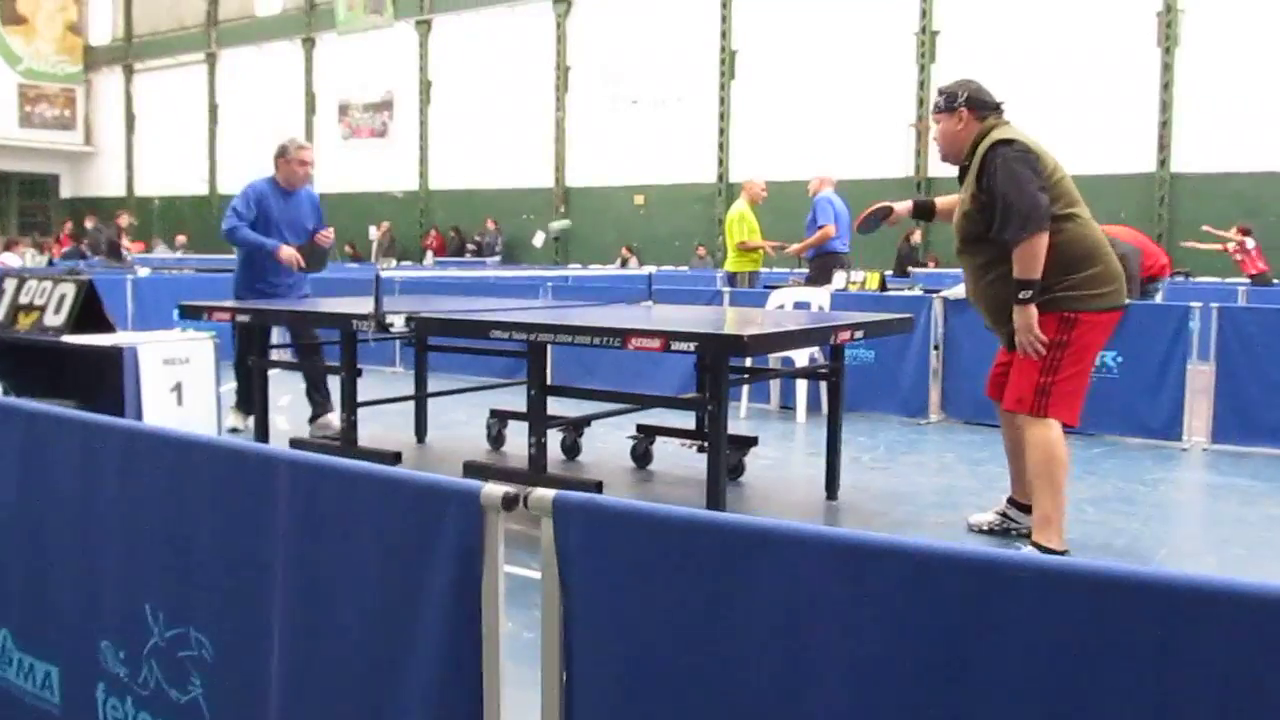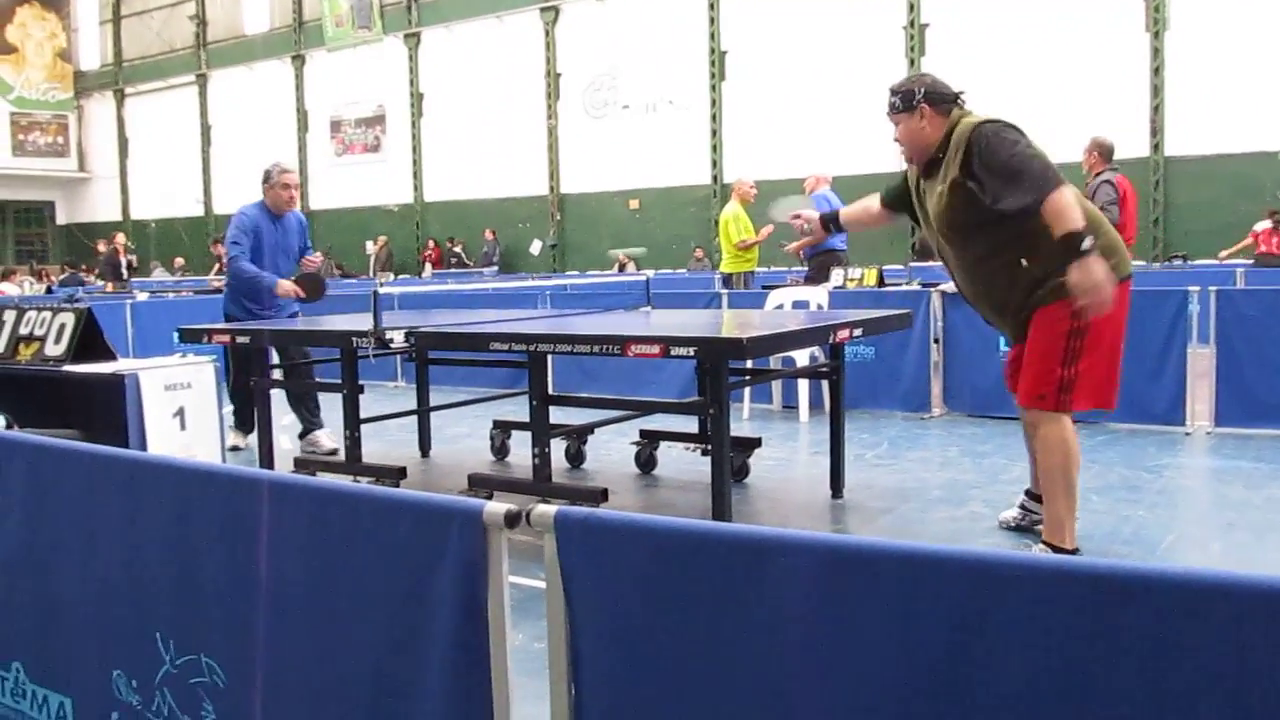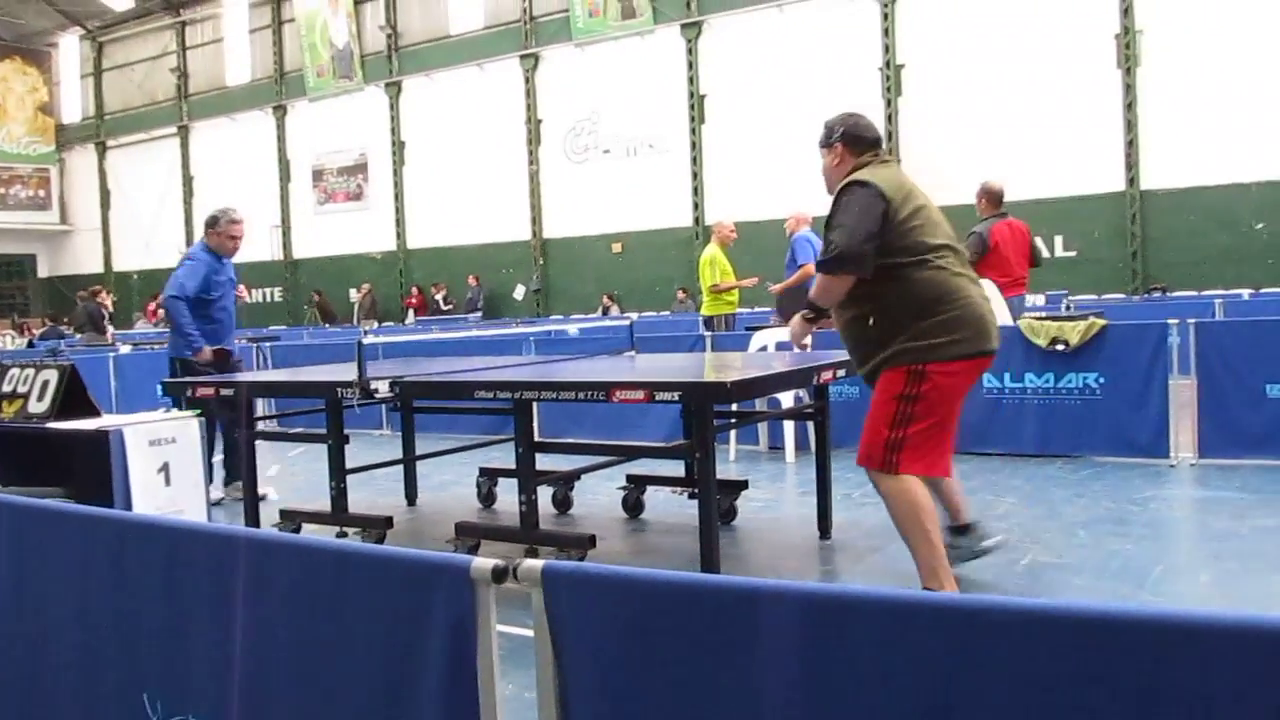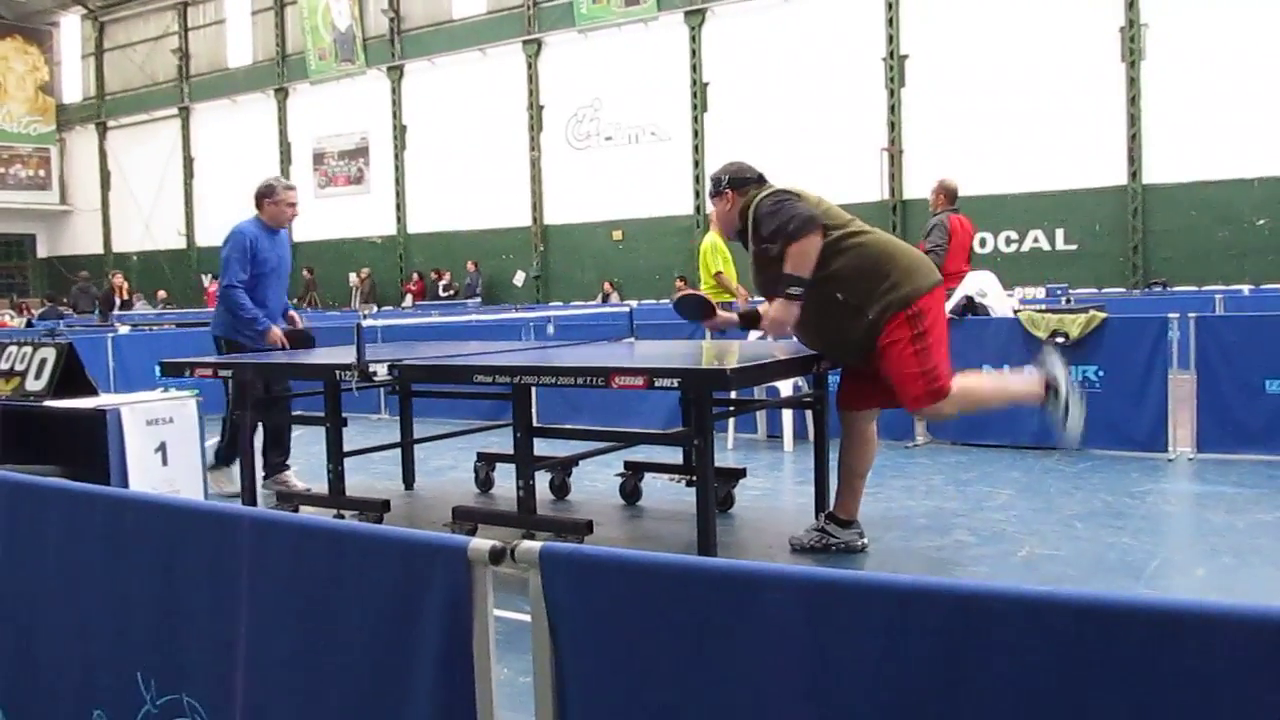
dt=1s
person 1, frame 1
left shoulder: (1003, 152)
right shoulder: (986, 156)
left elbow: (1030, 227)
right elbow: (970, 204)
left wrist: (1024, 301)
right wrist: (913, 208)
left hip: (1072, 298)
right hip: (1049, 300)
left knee: (1035, 412)
right knee: (1011, 403)
left ankle: (1048, 547)
right ankle: (1021, 508)
person 1, frame 2
left shoulder: (982, 138)
right shoulder: (928, 170)
left elbow: (1048, 188)
right elbow: (887, 204)
left wrist: (1083, 252)
right wrist: (828, 222)
left hip: (1071, 282)
right hip: (1040, 287)
left knee: (1044, 406)
right knee: (1030, 396)
left ankle: (1060, 547)
right ankle: (1041, 500)
person 1, frame 3
left shoulder: (861, 187)
right shoulder: (894, 183)
left elbow: (844, 262)
left wrist: (808, 314)
left hip: (932, 341)
right hip: (957, 334)
left knee: (887, 464)
right knee: (916, 452)
left ankle: (943, 595)
right ankle: (963, 529)
person 1, frame 4
left shoulder: (767, 205)
right shoulder: (764, 231)
left elbow: (806, 231)
right elbow: (803, 300)
left wrist: (789, 297)
right wrist: (739, 318)
left hip: (899, 299)
right hip: (870, 319)
left knee: (933, 400)
right knee: (856, 413)
left ankle: (1043, 385)
right ankle: (843, 524)
person 2, frame 1
left shoulder: (310, 198)
right shoulder: (256, 192)
left elbow: (316, 234)
right elbow: (232, 229)
left wrist: (324, 238)
right wrist: (275, 248)
left hip: (296, 291)
right hip: (253, 290)
left knee: (312, 353)
right knee: (249, 355)
left ankle: (323, 416)
right ankle: (243, 409)
person 2, frame 2
left shoulder: (298, 220)
right shoulder: (246, 218)
left elbow: (303, 252)
right elbow: (236, 262)
left wrist: (311, 261)
right wrist: (273, 283)
left hip: (284, 310)
right hip: (243, 311)
left knee: (300, 370)
right knee: (244, 377)
left ankle: (312, 432)
right ankle: (241, 428)
person 2, frame 3
left shoulder: (223, 259)
right shoulder: (198, 261)
right elbow: (174, 299)
left wrist: (232, 293)
right wrist: (195, 345)
left hip: (223, 353)
right hip: (195, 358)
left knee: (239, 417)
right knee: (204, 423)
left ankle: (235, 480)
person 2, frame 4
left shoulder: (282, 236)
right shoulder: (244, 235)
right elbow: (231, 289)
left wrist: (286, 309)
right wrist: (264, 327)
left hip: (271, 339)
right hip: (238, 337)
left knee: (279, 405)
left ankle: (276, 471)
right ankle: (221, 466)
